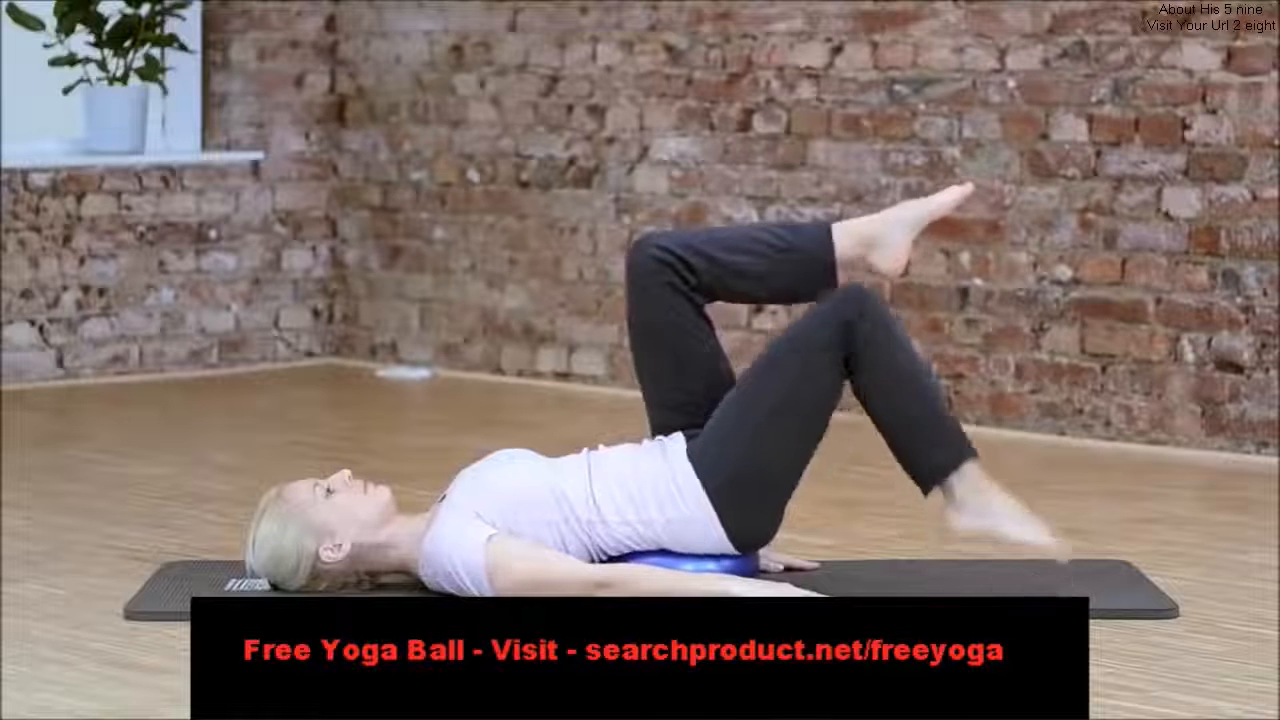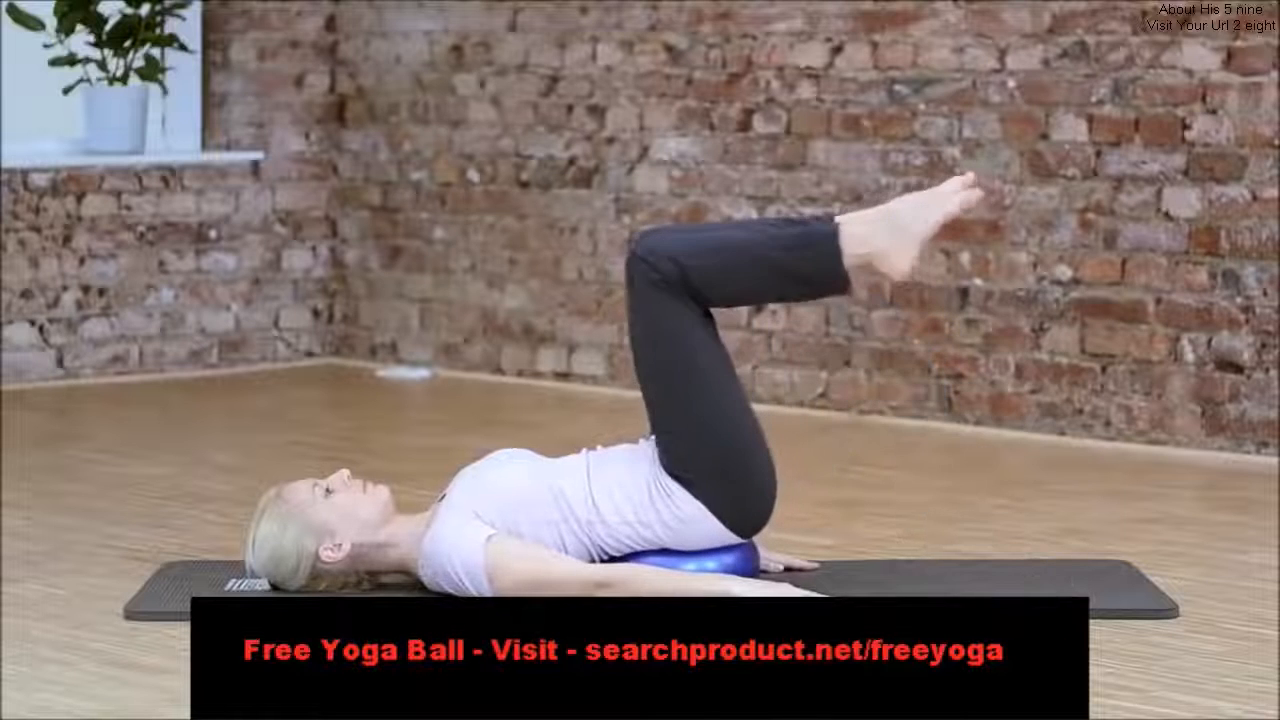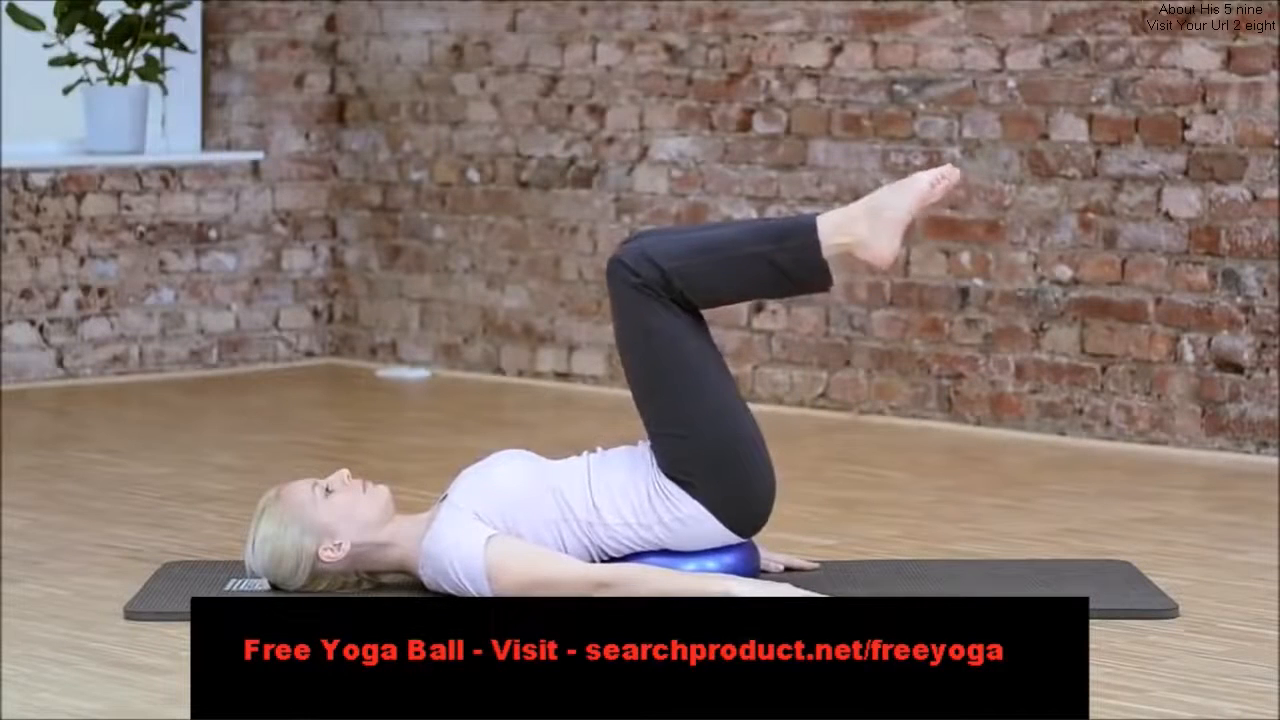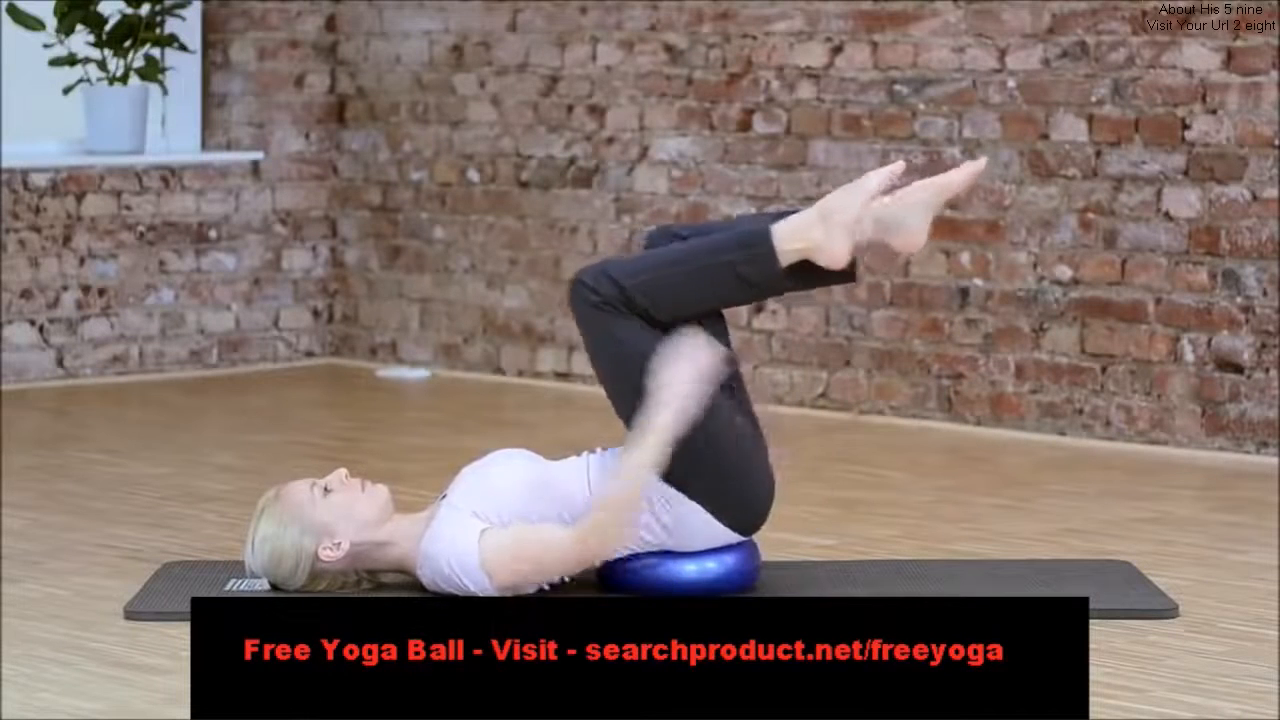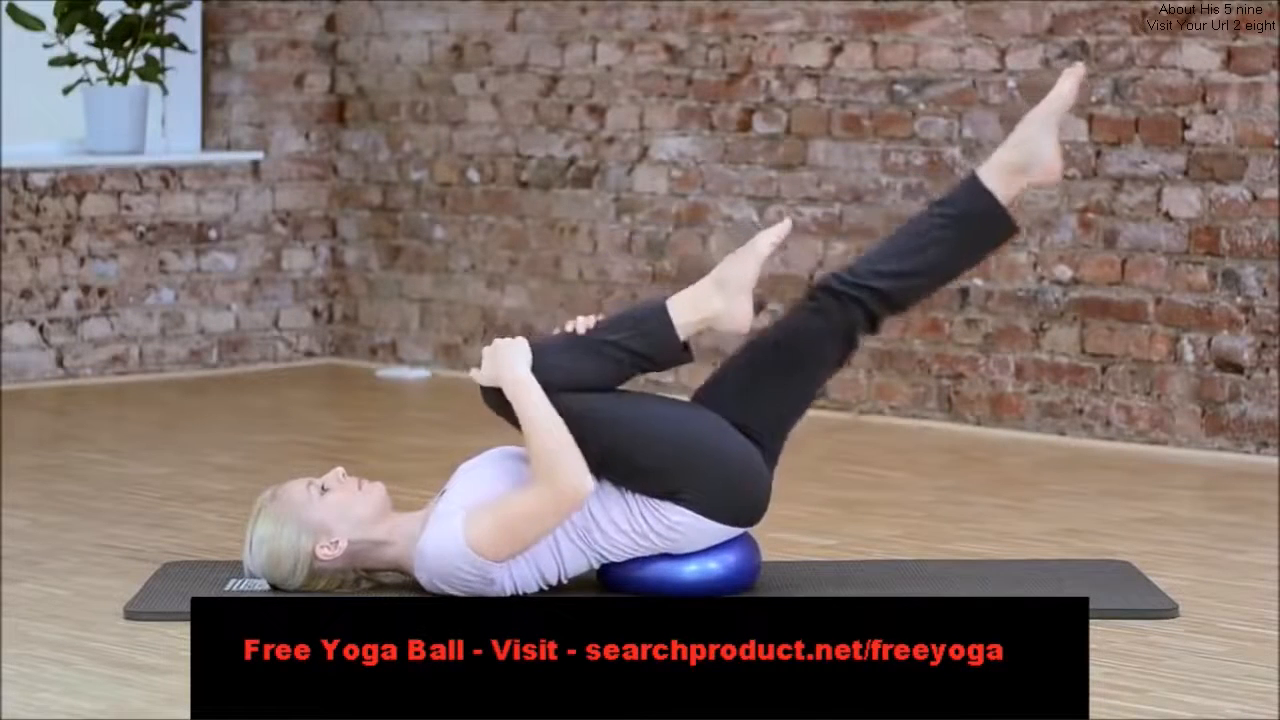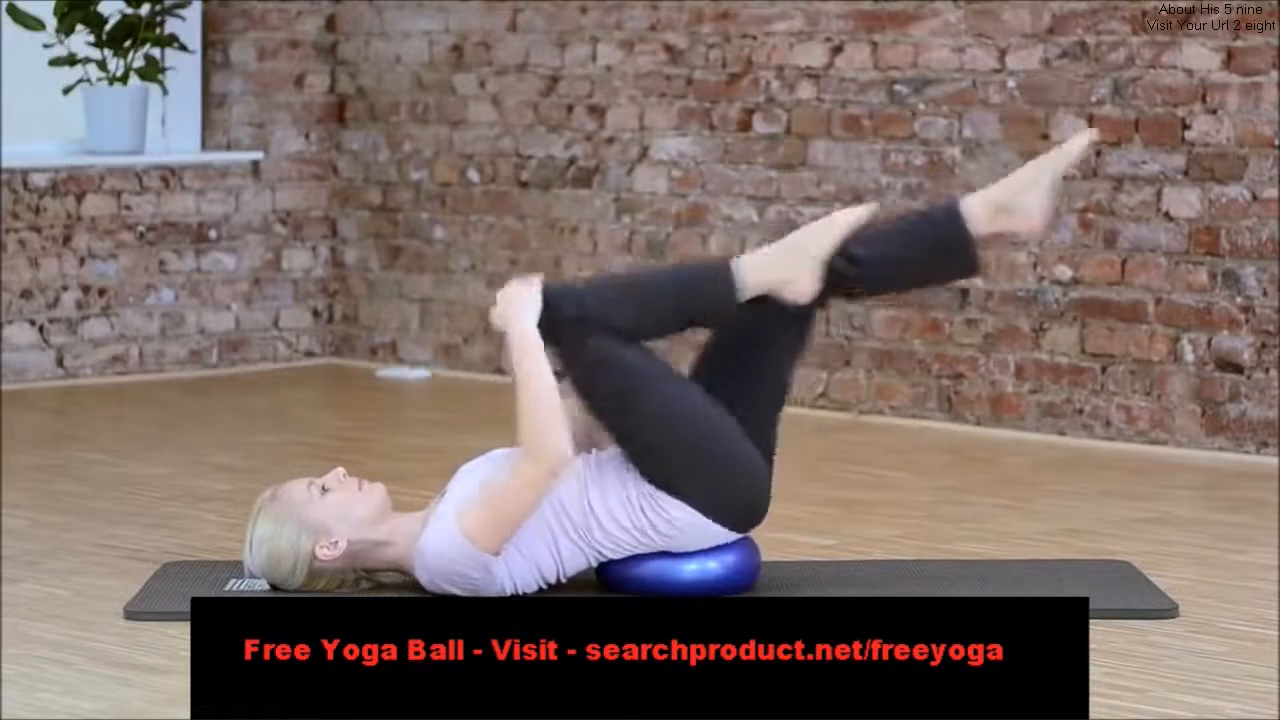
dt=0.7s
person 1, frame 1
left shoulder: (451, 518)
right shoulder: (449, 554)
right elbow: (600, 583)
right wrist: (750, 590)
left hip: (683, 460)
right hip: (715, 491)
left knee: (658, 260)
right knee: (851, 315)
left ankle: (862, 239)
right ankle: (968, 493)
person 1, frame 2
left shoulder: (450, 515)
right shoulder: (447, 550)
right elbow: (597, 583)
right wrist: (745, 592)
left hip: (692, 492)
right hip: (711, 494)
left knee: (656, 257)
right knee: (656, 268)
left ankle: (866, 234)
right ankle: (866, 244)
person 1, frame 3
left shoulder: (450, 517)
right shoulder: (448, 552)
right elbow: (600, 583)
right wrist: (743, 589)
left hip: (688, 493)
right hip: (710, 494)
left knee: (646, 263)
right knee: (639, 272)
left ankle: (846, 234)
right ankle: (846, 230)
person 1, frame 4
left shoulder: (447, 521)
right shoulder: (452, 555)
right elbow: (595, 540)
right wrist: (667, 408)
left hip: (693, 493)
right hip: (716, 497)
left knee: (673, 251)
right knee: (602, 291)
left ankle: (870, 223)
right ankle: (804, 238)
person 1, frame 5
left shoulder: (443, 521)
right shoulder: (447, 554)
right elbow: (571, 490)
left wrist: (567, 366)
right wrist: (520, 379)
left hip: (706, 472)
right hip: (713, 489)
right knee: (515, 379)
left ankle: (1007, 172)
right ankle: (699, 308)
person 1, frame 6
left shoulder: (453, 518)
right shoulder: (446, 557)
right elbow: (551, 458)
left wrist: (571, 350)
right wrist: (522, 330)
left hip: (699, 483)
right hip: (712, 495)
right knee: (547, 308)
left ankle: (975, 218)
right ankle: (762, 271)
